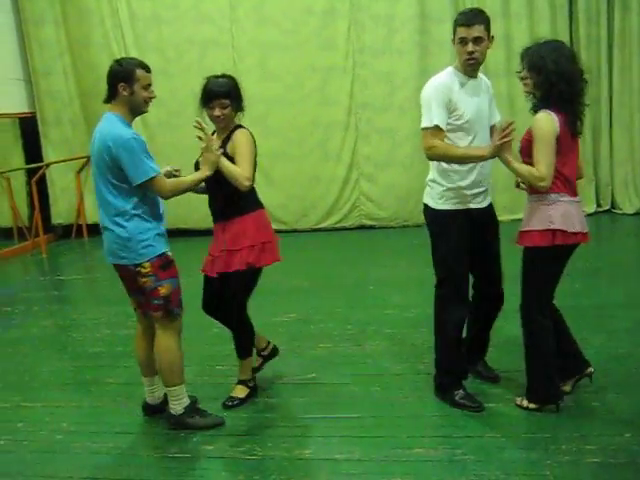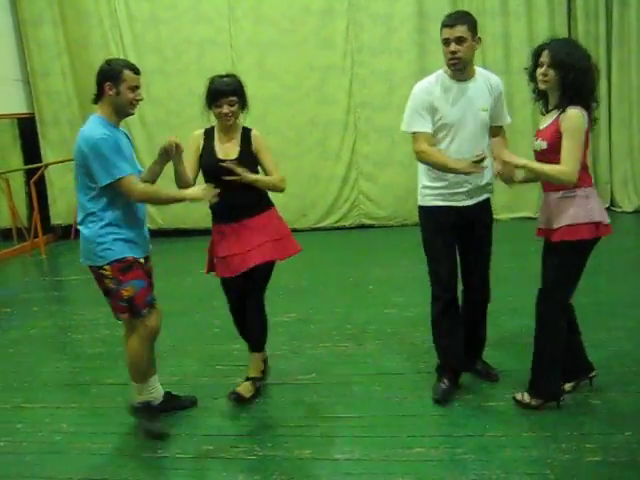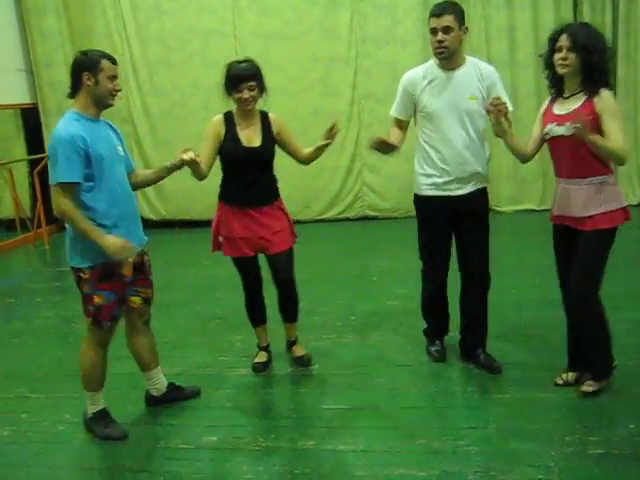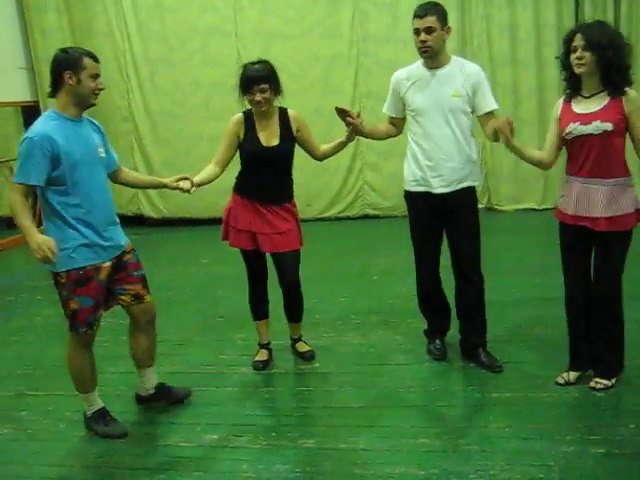
dt=0.3s
person 1, frame 1
left shoulder: (484, 85)
right shoulder: (439, 86)
right elbow: (432, 147)
right wrist: (483, 153)
left hip: (482, 205)
right hip: (447, 207)
left knee: (492, 289)
right knee: (453, 295)
left ankle: (473, 355)
right ankle: (448, 380)
person 1, frame 2
left shoulder: (492, 84)
right shoulder: (425, 90)
left elbow: (498, 134)
right elbow: (421, 149)
left wrist: (503, 163)
right wrist: (459, 166)
left hip: (478, 201)
right hip: (437, 203)
left knee: (478, 286)
right knee: (444, 288)
left ankle: (471, 355)
right ankle: (447, 369)
person 1, frame 3
left shoulder: (485, 74)
right shoulder: (414, 79)
right elbow: (399, 127)
right wrist: (388, 143)
left hip: (473, 190)
right hip: (430, 191)
left knee: (476, 271)
right knee: (433, 270)
left ankle: (474, 345)
right ankle: (436, 333)
person 1, frame 4
left shoulder: (470, 73)
right shoulder: (402, 79)
left elbow: (488, 124)
right elbow: (394, 127)
left wrist: (499, 129)
right wrist: (361, 129)
left hip: (461, 187)
right hip: (419, 188)
left knee: (468, 269)
right knee: (426, 268)
left ankle: (474, 344)
right ankle: (437, 332)
person 2, frame 1
left shoulder: (112, 130)
right shoulder: (122, 137)
right elbow: (163, 189)
left wrist: (160, 175)
right wrist: (202, 173)
left hip: (131, 244)
right hip: (142, 248)
left knee: (149, 322)
right knee: (168, 324)
left ankle: (155, 397)
right ankle: (179, 408)
person 2, frame 2
left shoulder: (118, 134)
right shoulder: (96, 137)
left elbow: (140, 182)
right elbow: (135, 191)
left wrist: (162, 160)
right wrist: (187, 194)
left hip: (131, 245)
right hip: (111, 250)
left knee: (138, 323)
right knee: (147, 322)
left ankle: (152, 395)
right ankle: (144, 400)
person 2, frame 3
left shoulder: (108, 129)
right shoulder: (69, 135)
left elbow: (131, 178)
right elbow: (61, 199)
left wrist: (171, 167)
right wrist: (101, 238)
left hip: (132, 246)
right hip: (98, 256)
left knee: (140, 318)
right knee: (100, 333)
left ankle: (158, 389)
right ankle: (94, 411)
person 2, frame 4
left shoulder: (93, 128)
right shoulder: (42, 136)
left elbow: (117, 173)
right elbow: (19, 194)
left wrist: (163, 182)
right wrist: (33, 234)
left hip: (115, 244)
right hip: (76, 257)
left knee: (144, 312)
right knee: (83, 335)
left ankle: (149, 388)
right ankle: (93, 409)
person 3, frame 1
left shoulder: (545, 119)
right shoulder: (564, 117)
left elbow: (543, 178)
left wrist: (507, 158)
right wrist: (531, 181)
left hip: (549, 220)
right hip: (563, 217)
left knee: (533, 307)
right knee: (542, 301)
left ankle: (543, 391)
right ankle: (573, 366)
person 3, frame 2
left shoulder: (573, 115)
right shoulder: (551, 114)
left elbow: (568, 174)
left wrist: (518, 161)
right wrist: (519, 175)
left hip: (577, 216)
right hip: (558, 215)
left knee: (549, 300)
right knee: (556, 297)
left ankle: (544, 387)
right ankle: (576, 368)
person 3, frame 3
left shoulder: (601, 99)
right shoulder: (549, 104)
left elbow: (620, 155)
right elbow: (525, 153)
left wrist: (588, 136)
right wrist: (501, 126)
left hip: (599, 203)
right hip: (564, 204)
left knee: (584, 288)
right knee: (569, 289)
left ankle: (600, 368)
right ankle: (579, 362)
person 3, frame 4
right shoulder: (563, 104)
right elbow: (546, 160)
right wrist: (512, 144)
right hip: (574, 203)
left knee: (606, 288)
right knee: (575, 288)
left ankle: (608, 365)
right ankle: (579, 361)
person 4, frame 1
left shoulder: (242, 136)
right shoulder: (213, 136)
left elbow: (243, 181)
left wrist: (214, 152)
left hip: (248, 229)
right hip: (225, 231)
left knee: (234, 303)
right knee: (212, 304)
left ankle: (246, 380)
right ankle: (263, 345)
person 4, frame 2
left shoulder: (253, 138)
right shoulder: (200, 138)
left elbow: (279, 183)
right elbow: (185, 184)
left wrist: (247, 176)
right wrist: (175, 159)
left hip: (261, 227)
right hip: (225, 232)
left knee: (253, 299)
right knee: (237, 305)
left ankle: (254, 375)
right ankle: (258, 354)
person 4, frame 3
left shoulder: (272, 122)
right shoulder: (219, 124)
left elbow: (302, 157)
right elbow: (203, 171)
left wrist: (324, 144)
right wrist: (192, 165)
left hip: (271, 211)
right hip: (235, 215)
left knee: (285, 279)
right knee: (251, 283)
left ankle: (293, 341)
right ankle: (263, 346)
person 4, frame 4
left shoulder: (292, 118)
right shoulder: (239, 123)
left elbow: (318, 153)
right elbow: (217, 166)
left wrist: (347, 138)
right wrist: (194, 182)
left hip: (282, 210)
right hip: (247, 210)
left knee: (291, 280)
right knee: (257, 278)
left ankle: (296, 338)
right ankle: (264, 344)
